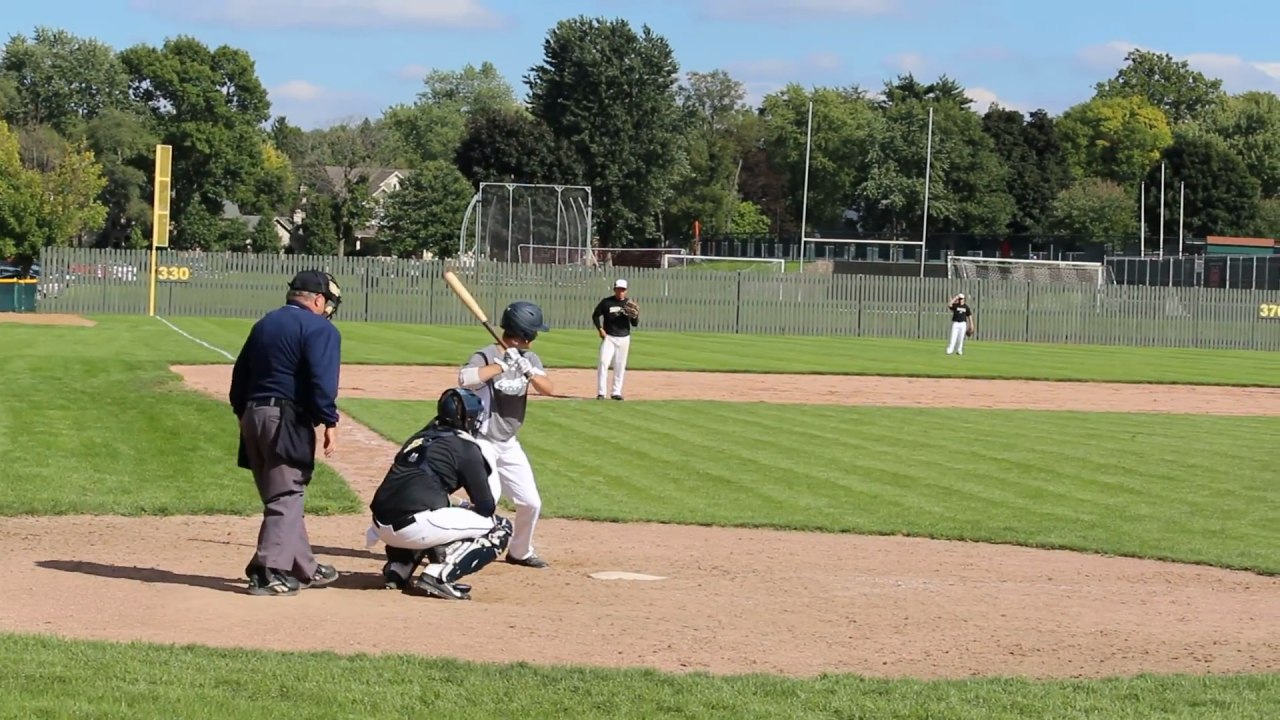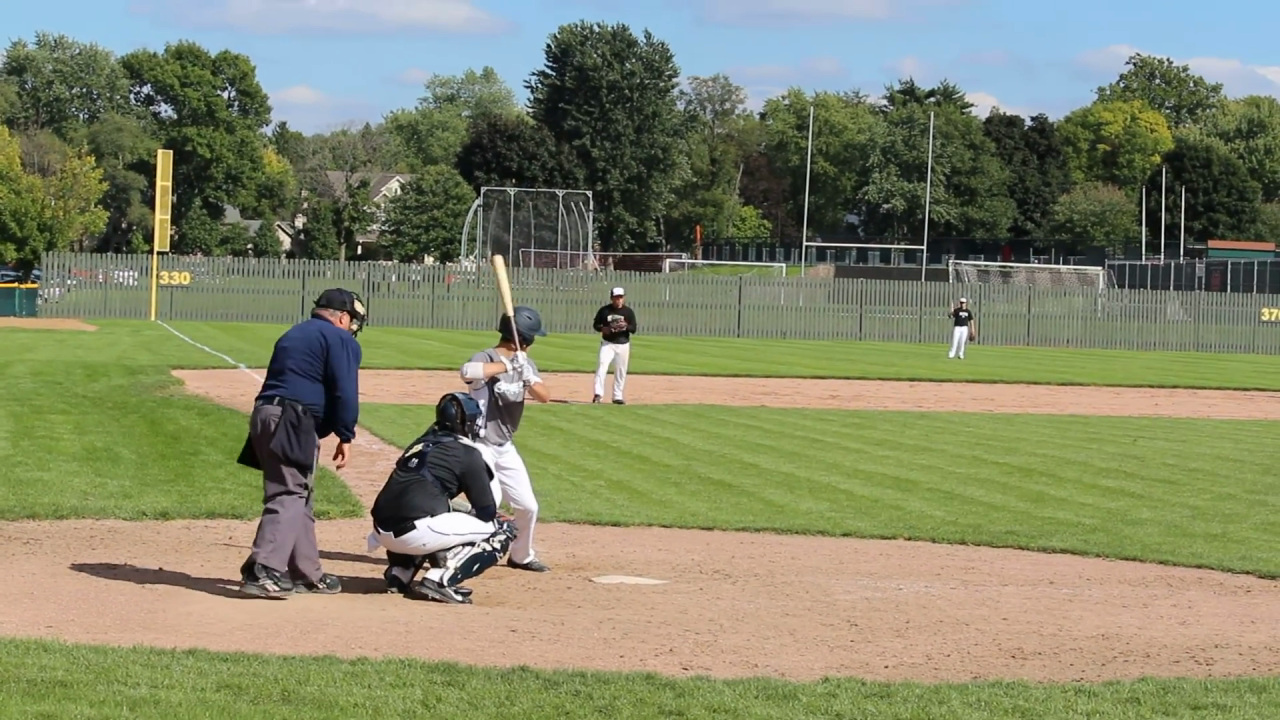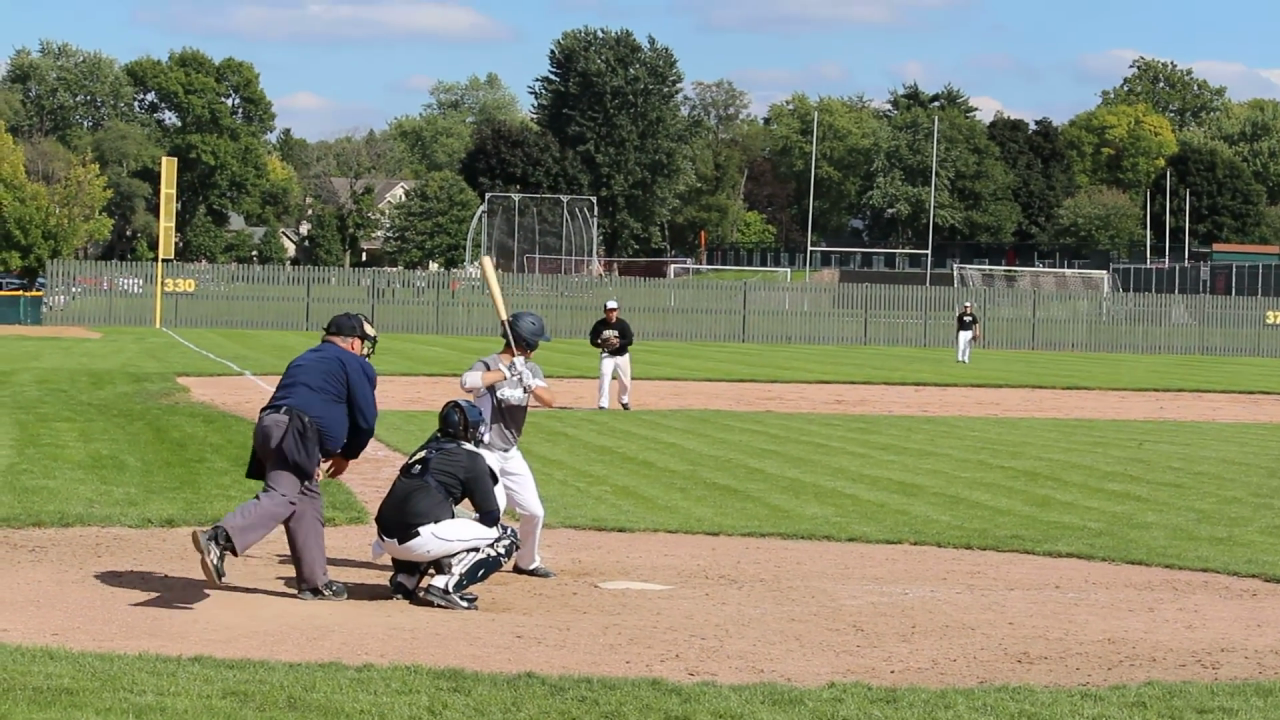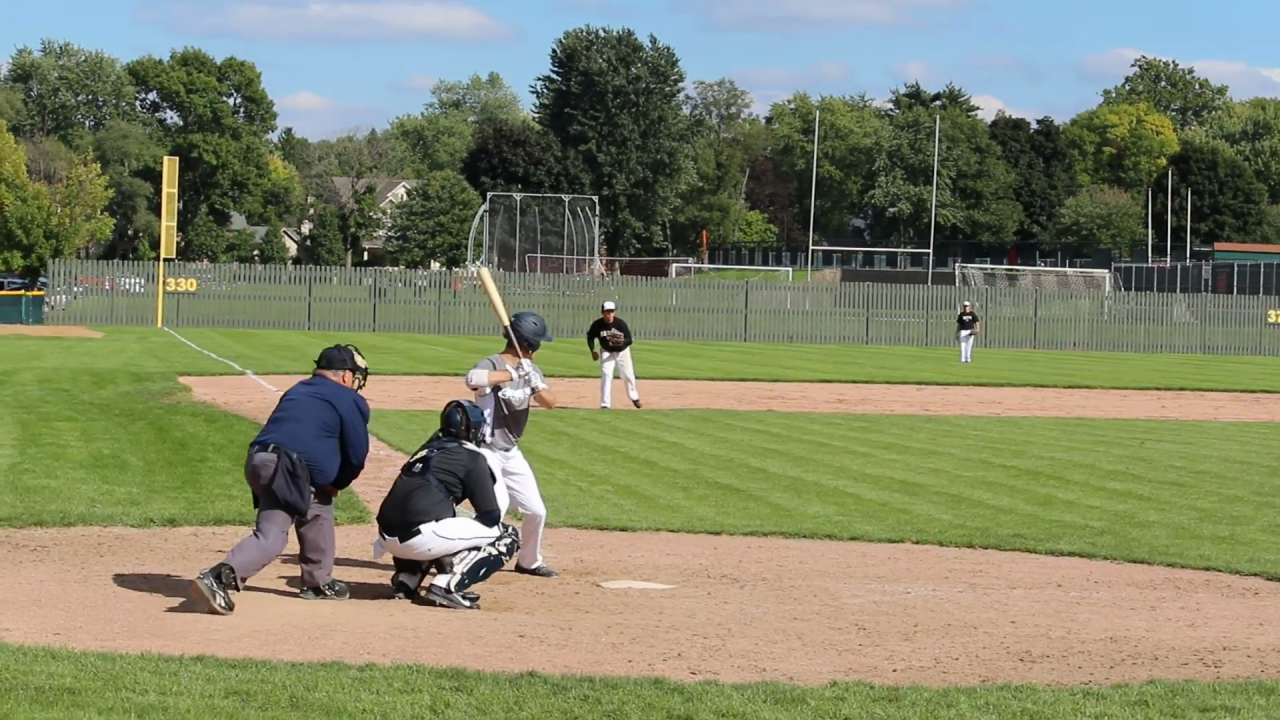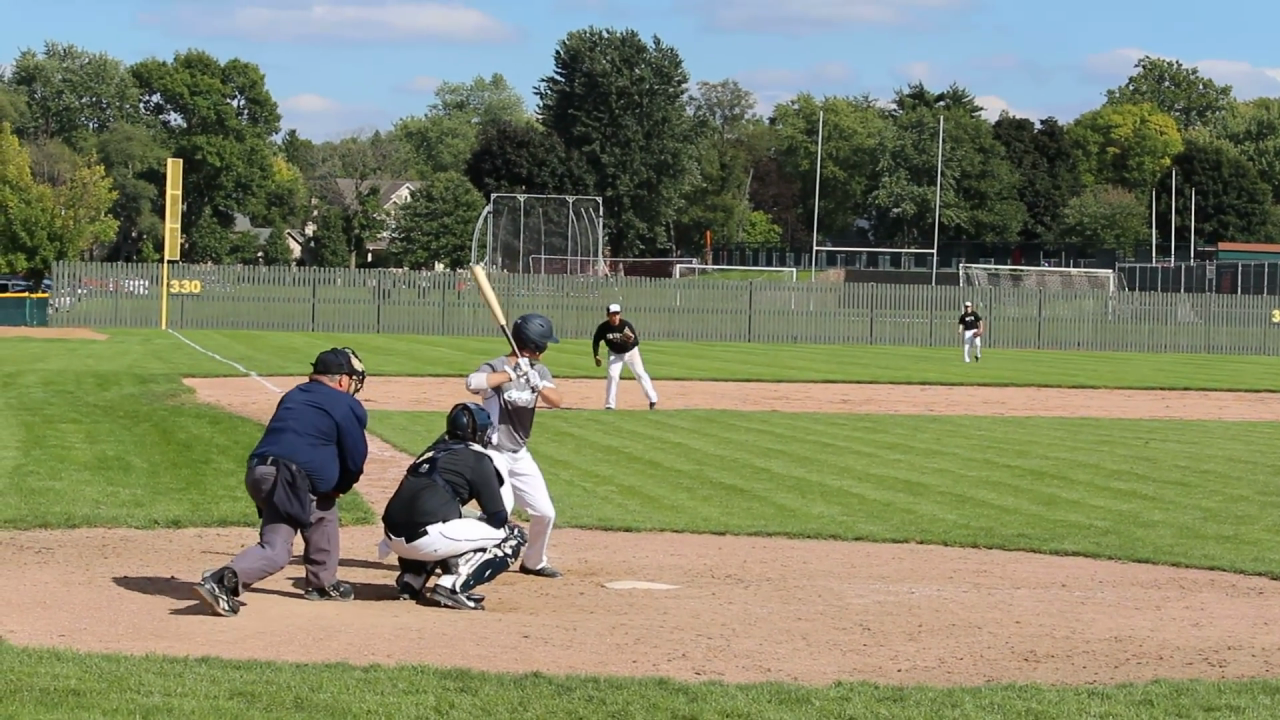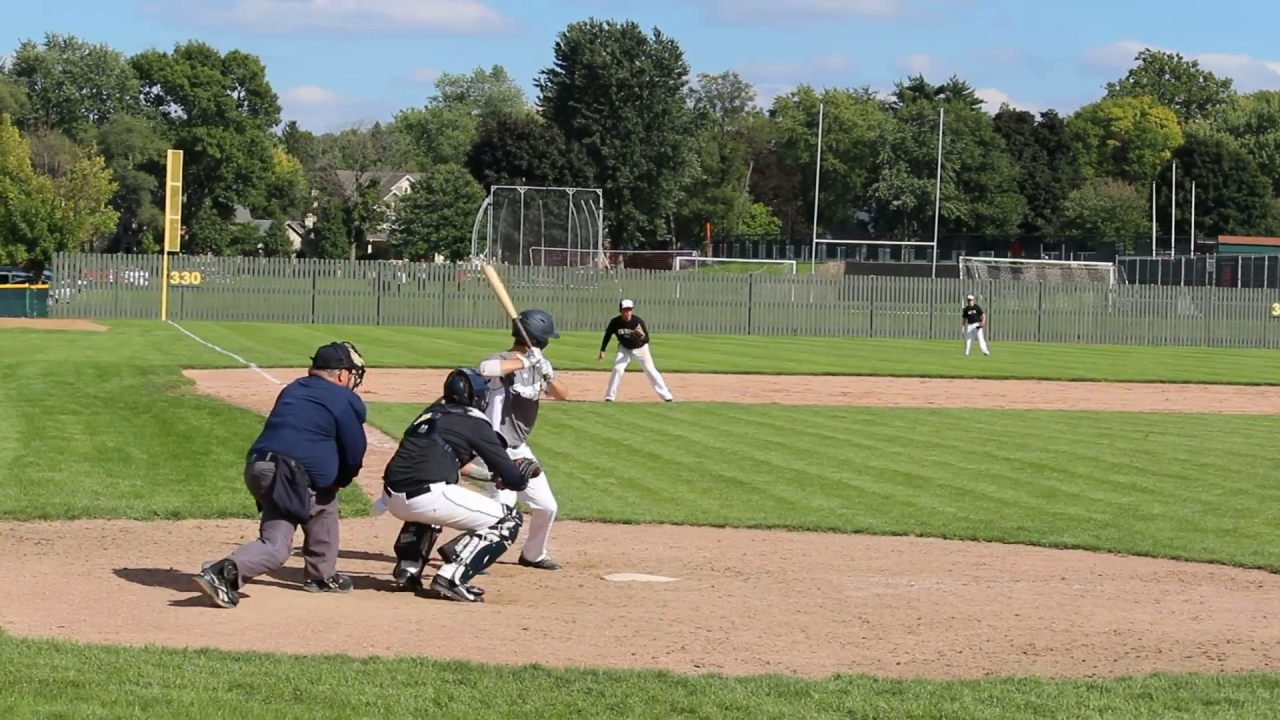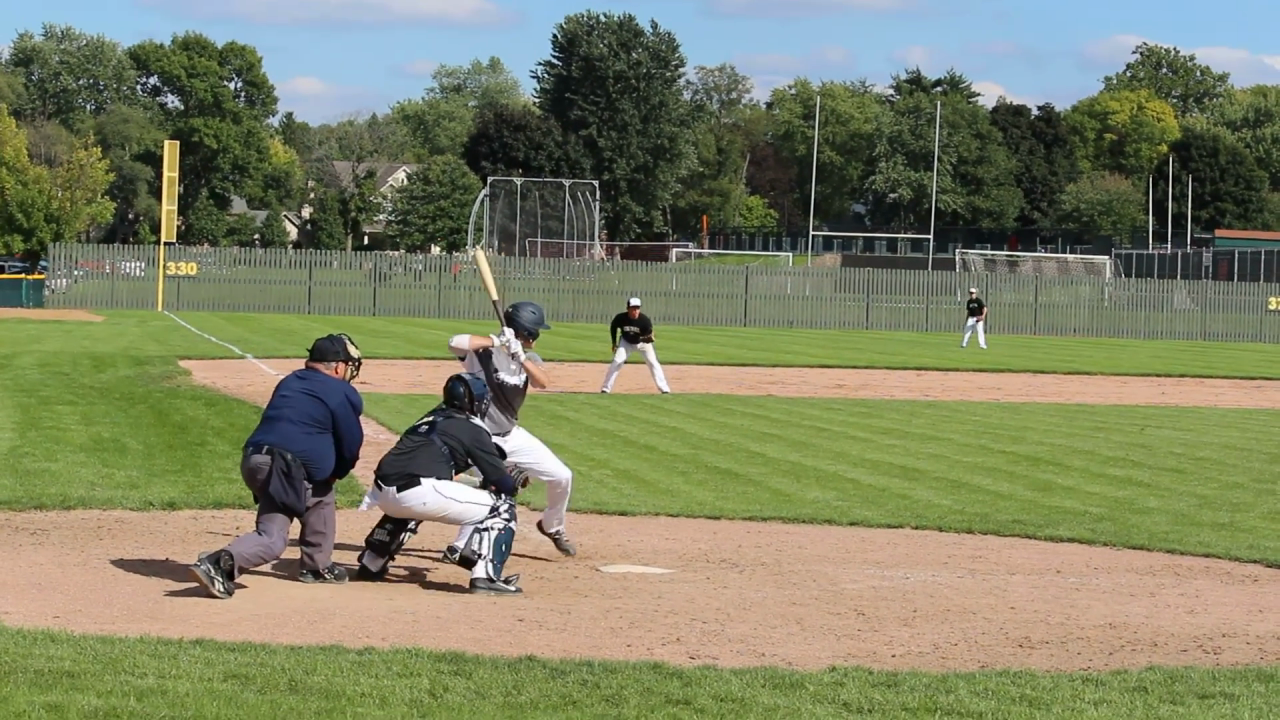
dt=0.3s
person 1, frame 1
left shoulder: (264, 323)
right shoulder: (320, 328)
left elbow: (241, 371)
right elbow: (322, 381)
left wrist: (241, 411)
right wrist: (329, 422)
left hip: (255, 416)
right hip: (287, 420)
left knee: (282, 495)
right knee: (285, 497)
left ankle: (303, 568)
right ankle: (268, 572)
person 1, frame 2
left shoulder: (292, 335)
right shoulder: (340, 340)
right elbow: (344, 394)
right wrist: (346, 437)
left hip: (264, 417)
right hip: (293, 422)
left knee: (297, 497)
right knee: (288, 497)
left ankle: (308, 575)
right ankle: (261, 572)
person 1, frame 3
left shoulder: (306, 358)
right shoulder: (357, 365)
right elbow: (364, 420)
left wrist: (313, 457)
right wrist: (346, 455)
left hip: (269, 426)
right hip: (294, 432)
left knee: (307, 503)
right knee: (280, 497)
left ankle: (314, 582)
right ankle: (219, 539)
person 1, frame 4
left shoulder: (298, 390)
right shoulder: (351, 401)
right elbow: (356, 456)
left wrist: (326, 484)
right wrist: (336, 484)
left hip: (260, 460)
right hip: (286, 469)
left knee: (318, 507)
right knee: (270, 537)
left ankle: (318, 582)
right ankle: (219, 578)
person 1, frame 5
left shoulder: (293, 395)
right shoulder: (347, 406)
right elbow: (354, 461)
left wrist: (329, 487)
right wrist: (339, 488)
left hip: (260, 472)
right hip: (286, 480)
left knee: (323, 509)
right knee: (275, 550)
left ankle: (322, 583)
right ankle: (221, 582)
person 1, frame 6
left shoulder: (292, 389)
right shoulder: (346, 401)
right elbow: (354, 455)
left wrist: (330, 482)
right wrist: (338, 482)
left hip: (259, 467)
right hip: (287, 476)
left knee: (324, 502)
right knee: (275, 546)
left ankle: (322, 575)
right ankle: (221, 574)
person 1, frame 7
left shoulder: (289, 382)
right shoulder: (343, 394)
right elbow: (350, 447)
left wrist: (327, 473)
right wrist: (335, 473)
left hip: (255, 459)
right hip: (284, 469)
left knee: (321, 494)
right knee: (272, 539)
left ankle: (317, 566)
right ankle: (218, 564)
person 2, frame 1
left shoulder: (530, 358)
right shoulder: (485, 355)
left elbow: (548, 389)
right elbow: (464, 379)
left wrist: (528, 371)
right wrist: (502, 364)
left hip: (510, 444)
right hip: (482, 442)
left knee: (530, 502)
left ankle: (520, 552)
person 2, frame 2
left shoulder: (526, 363)
right shoulder: (486, 358)
left elbow: (544, 397)
right elbow: (466, 372)
left wrist: (529, 380)
right wrist: (508, 364)
left hip: (505, 447)
right hip: (479, 446)
left knee: (527, 505)
left ankle: (521, 556)
person 2, frame 3
left shoulder: (530, 369)
right shoulder: (488, 364)
left elbow: (549, 401)
right elbow: (467, 382)
left wrist: (530, 384)
right wrist: (506, 372)
left hip: (511, 452)
right hip: (484, 451)
left knee: (534, 511)
left ankle: (526, 562)
person 2, frame 4
left shoulder: (532, 369)
right shoulder: (491, 363)
left elbow: (550, 402)
right elbow: (472, 379)
left wrist: (537, 386)
right wrist: (513, 373)
left hip: (512, 452)
right hip: (485, 451)
left knee: (536, 511)
left ankle: (528, 561)
person 2, frame 5
left shoulder: (539, 370)
right shoulder: (496, 366)
left elbow: (556, 401)
right elbow: (472, 383)
left wrist: (537, 385)
right wrist: (512, 373)
left hip: (520, 454)
right hip: (493, 453)
left knee: (544, 512)
left ankle: (534, 562)
person 2, frame 6
left shoulder: (538, 366)
right shoulder: (503, 364)
left elbow: (562, 394)
right elbow: (484, 369)
left wrist: (548, 375)
right wrist: (525, 361)
left hip: (519, 450)
left knee: (546, 506)
right knee: (504, 505)
left ankle: (533, 554)
person 2, frame 7
left shoulder: (530, 358)
right shoulder: (484, 353)
left elbow: (543, 382)
right elbow: (456, 343)
left wrist: (521, 357)
right wrist: (496, 340)
left hip: (514, 435)
left knee: (562, 477)
left ankle: (552, 526)
right ankle: (459, 548)
person 3, frame 1
left shoulder: (419, 438)
right shoulder: (466, 447)
right elbow: (486, 507)
left wrist: (462, 506)
left hip: (383, 524)
right hip: (413, 525)
right knee: (500, 528)
left ankle: (397, 569)
right ankle: (439, 576)
person 3, frame 2
left shoulder: (421, 443)
right shoulder: (467, 452)
right elbow: (487, 512)
left hip: (384, 530)
right hip: (414, 532)
right knee: (501, 533)
left ankle: (399, 573)
right ankle: (440, 580)
person 3, frame 3
left shoulder: (425, 451)
right shoulder: (470, 458)
right elbow: (490, 516)
left hip: (388, 538)
right hip: (418, 539)
right knee: (505, 538)
left ankle: (404, 580)
right ankle: (445, 587)
person 3, frame 4
left shoulder: (427, 450)
right shoulder: (471, 457)
right elbow: (490, 516)
left hip: (390, 537)
right hip: (419, 537)
right knee: (507, 537)
left ankle: (406, 580)
right ankle: (447, 586)
person 3, frame 5
left shoulder: (433, 452)
right shoulder: (477, 459)
right elbow: (497, 517)
right wrist: (510, 529)
left hip: (395, 536)
right hip: (425, 539)
right knee: (512, 538)
left ankle: (411, 581)
right ankle: (451, 588)
person 3, frame 6
left shoulder: (430, 414)
right shoulder: (476, 424)
right elbow: (510, 476)
right wrist: (520, 476)
left hip: (394, 497)
right hip: (428, 496)
right knee: (506, 520)
left ankle: (407, 572)
right ankle: (451, 579)
person 3, frame 7
left shoulder: (430, 419)
right shoulder: (473, 430)
right elbow: (505, 486)
left wrist: (486, 483)
right wrist: (511, 485)
left hip: (384, 491)
right hip: (419, 491)
right knee: (501, 510)
left ankle: (370, 566)
right ankle: (485, 577)
